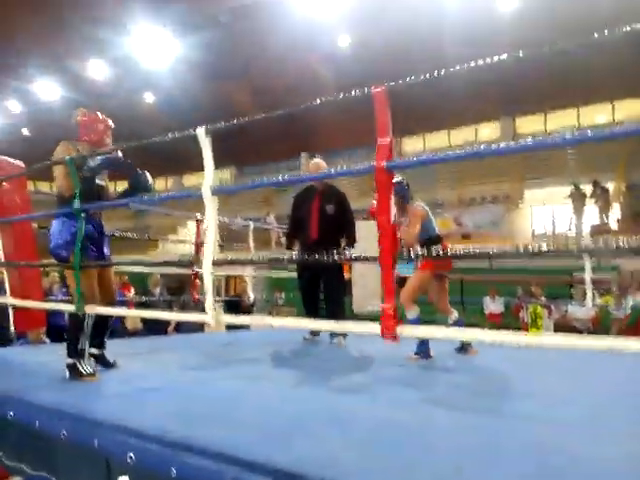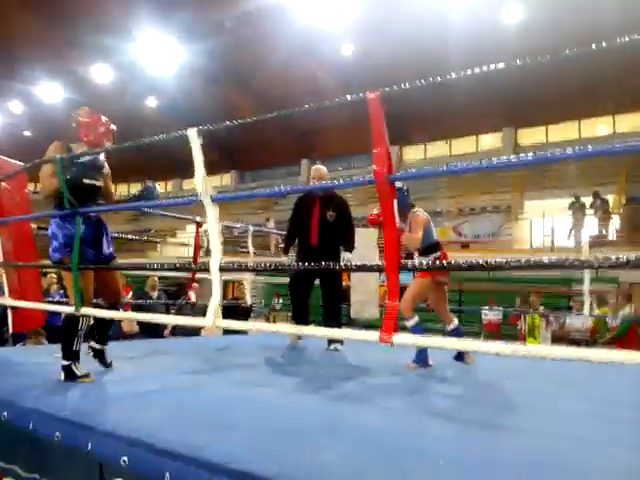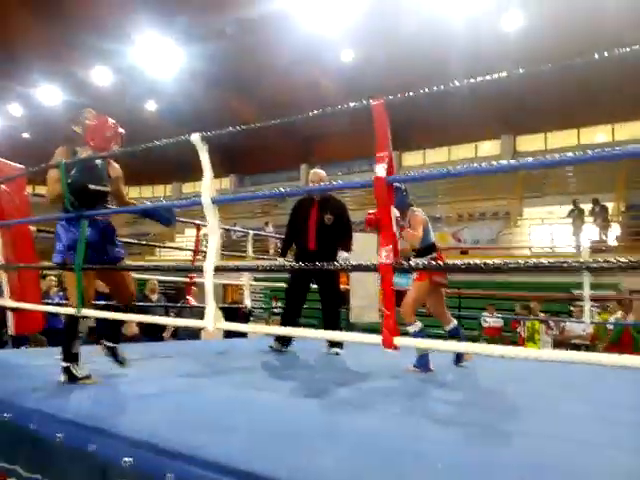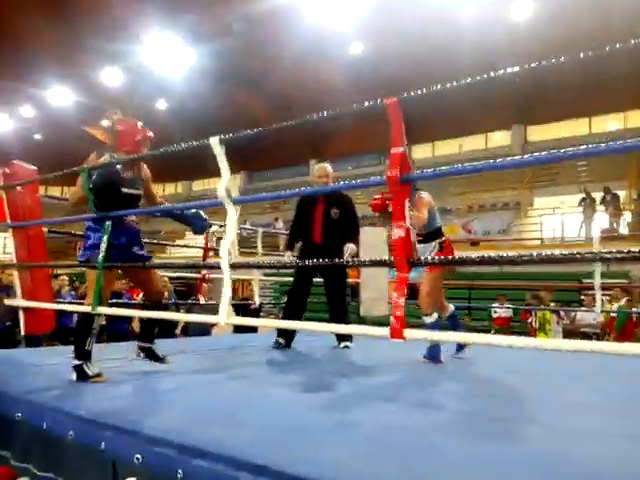
dt=0.1s
person 1, frame 1
left shoulder: (99, 159)
right shoulder: (67, 149)
right elbow: (65, 189)
left wrist: (134, 188)
right wrist: (95, 168)
left hip: (93, 228)
right hip: (72, 228)
left knee: (108, 297)
right knee: (87, 299)
left ankle: (97, 350)
right ankle: (74, 361)
person 1, frame 2
left shoulder: (102, 166)
right shoulder: (59, 150)
left elbow: (110, 200)
right elbow: (46, 189)
left wrist: (139, 199)
right wrist: (74, 171)
left hip: (95, 231)
right hip: (69, 229)
left knee: (114, 295)
right knee: (81, 302)
left ankle: (98, 343)
right ankle: (69, 363)
person 1, frame 3
left shoulder: (112, 168)
right shoulder: (66, 154)
left elbow: (124, 203)
right elbow: (52, 195)
left wrist: (152, 211)
right wrist: (75, 176)
left hip: (104, 234)
right hip: (75, 233)
left knee: (127, 296)
right knee: (81, 304)
left ankle: (111, 342)
right ankle: (69, 366)
person 1, frame 4
left shoulder: (142, 169)
right shoulder: (101, 161)
left elbow: (154, 201)
right elbow: (77, 197)
left wrist: (185, 216)
right wrist: (98, 178)
left hip: (129, 237)
right hip: (104, 235)
left knee: (156, 293)
right knee: (97, 301)
left ankle: (146, 344)
right ankle: (81, 363)
person 2, frame 1
left shoulder: (337, 196)
right shoulder: (301, 197)
left elbow: (348, 222)
right elbow: (294, 224)
left wrist: (349, 244)
right wrist: (289, 246)
left hip: (330, 250)
right hip: (307, 250)
left knee: (334, 291)
right knee: (307, 290)
left ankle: (337, 331)
person 2, frame 2
left shoulder: (338, 202)
right shoulder: (302, 201)
left elbow: (348, 228)
right elbow: (292, 228)
left wrist: (347, 249)
right wrist: (286, 250)
left hip: (329, 256)
right hip: (305, 255)
left knee: (331, 298)
right knee: (297, 294)
left ankle: (334, 339)
person 2, frame 3
left shoulder: (337, 206)
right shoulder: (300, 206)
left elbow: (346, 230)
right elbow: (290, 231)
left wrist: (344, 249)
right wrist: (283, 254)
left hip: (327, 260)
right hip: (302, 259)
left knee: (331, 302)
right knee: (292, 298)
left ankle: (334, 343)
right ankle: (283, 339)
person 2, frame 4
left shoulder: (343, 200)
right shoulder: (305, 200)
left elbow: (353, 224)
right elbow: (296, 225)
left wrist: (351, 242)
right wrist: (290, 247)
left hip: (333, 255)
right hip: (308, 253)
left knee: (337, 296)
right knee: (297, 295)
left ankle: (344, 337)
right ankle: (284, 336)
person 3, frame 1
left shoulder: (416, 209)
right shoulder: (406, 209)
left elbow: (409, 239)
right elbow: (406, 239)
left wrist: (397, 222)
left hip: (435, 255)
right hip: (429, 256)
left knee: (406, 298)
right knee: (442, 306)
left ankle: (423, 346)
right ankle: (466, 343)
person 3, frame 2
left shoulder: (418, 216)
right shoulder: (405, 216)
left elbow: (414, 243)
right elbow: (405, 245)
left wrist: (398, 228)
left knee: (406, 305)
right knee: (443, 312)
left ankle: (422, 354)
right ankle: (463, 352)
person 3, frame 3
left shoulder: (415, 215)
right shoulder: (402, 216)
left elbow: (416, 242)
right elbow: (403, 248)
left wrist: (397, 225)
left knee: (407, 310)
right knee: (441, 313)
left ankle: (423, 359)
right ankle: (461, 351)
person 3, frame 4
left shoulder: (421, 197)
left elbow: (420, 221)
right wrist: (387, 210)
left hip: (436, 249)
right hip: (426, 251)
left knee: (425, 302)
right knee: (438, 301)
left ankle: (434, 352)
